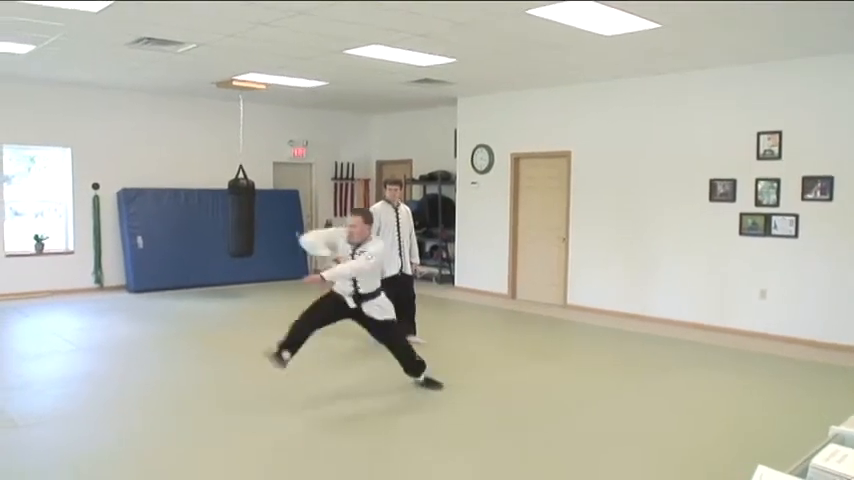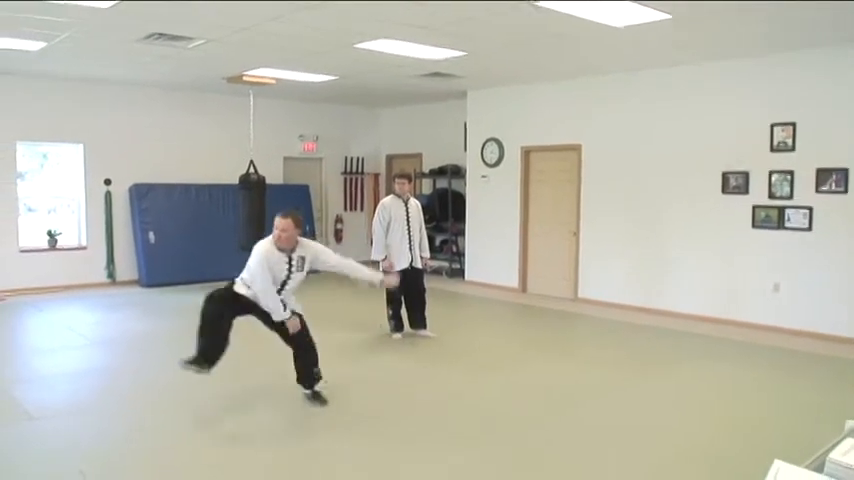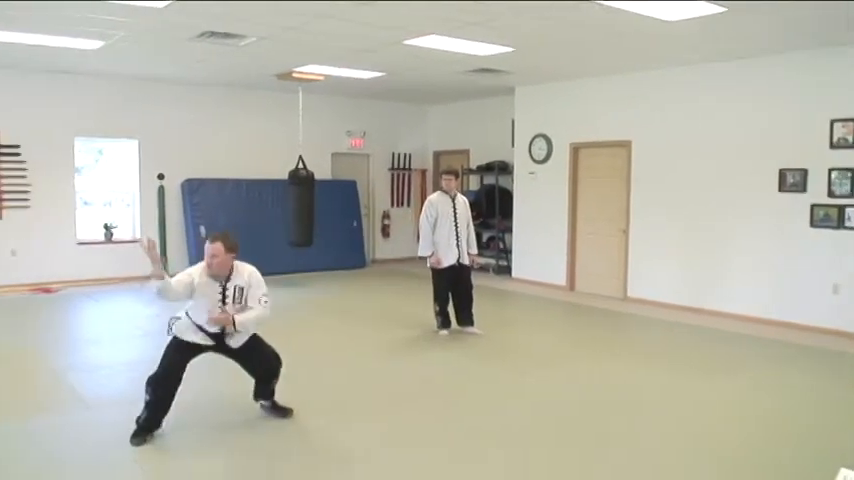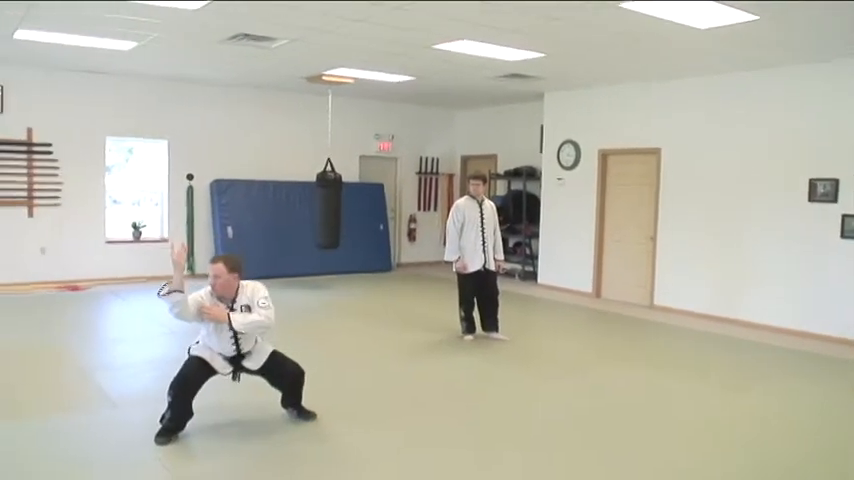
dt=0.4s
person 1, frame 1
left shoulder: (377, 248)
right shoulder: (339, 236)
left elbow: (358, 267)
right elbow: (307, 239)
left wrist: (323, 276)
right wrist: (331, 254)
left hip: (371, 302)
right hip: (343, 297)
left knee: (396, 340)
right knee: (311, 317)
left ankle: (419, 375)
right ankle: (283, 353)
person 1, frame 2
left shoulder: (310, 249)
right shoulder: (262, 252)
left elbow: (341, 263)
right elbow: (266, 291)
left wrist: (380, 278)
right wrist: (285, 317)
left hip: (283, 301)
right hip: (247, 293)
left knee: (304, 345)
right knee: (215, 304)
left ankle: (311, 388)
right ankle: (204, 358)
person 1, frame 3
left shoulder: (249, 274)
right shoulder: (196, 274)
left elbow: (263, 310)
right elbow: (168, 291)
left wrist: (233, 321)
right wrist: (156, 263)
left hip: (235, 333)
right hip: (195, 331)
left knee: (270, 363)
right knee: (165, 375)
left ankle: (266, 399)
right ankle: (146, 424)
person 1, frame 4
left shoulder: (254, 290)
right shoulder: (204, 298)
left elbow: (266, 320)
right elbow: (179, 310)
left wrist: (227, 317)
right wrist: (178, 272)
left hip: (251, 352)
right hip: (213, 354)
left knee: (294, 374)
right knee: (182, 384)
left ankle: (293, 406)
right ankle: (171, 426)
person 2, frame 1
left shoulder: (406, 210)
right shoulder: (376, 210)
left elbow: (411, 236)
left wrist: (415, 260)
left hip: (405, 265)
right hip: (386, 265)
left knee: (408, 299)
left ankle: (408, 332)
person 2, frame 2
left shoulder: (416, 204)
right shoulder: (385, 204)
left elbow: (421, 230)
right elbow: (378, 231)
left wrist: (424, 254)
right wrist: (382, 257)
left hip: (414, 259)
right hip: (394, 259)
left knee: (417, 293)
right knee: (394, 297)
left ankle: (419, 325)
right ankle: (396, 328)
person 2, frame 3
left shoulder: (463, 201)
right shoulder: (433, 201)
left elbow: (469, 227)
right elbow: (425, 228)
left wrist: (473, 251)
right wrist: (430, 253)
left hip: (462, 255)
right hip: (441, 256)
left knee: (465, 290)
right knee: (442, 293)
left ankle: (466, 322)
right ankle: (443, 324)
person 2, frame 4
left shoulder: (491, 206)
right shoulder: (460, 205)
left elbow: (496, 232)
right elbow: (452, 232)
left wrist: (499, 257)
right wrist: (456, 258)
left hip: (488, 261)
right hip: (467, 261)
left knee: (490, 296)
right knee: (467, 298)
left ankle: (491, 328)
right ankle: (468, 329)
